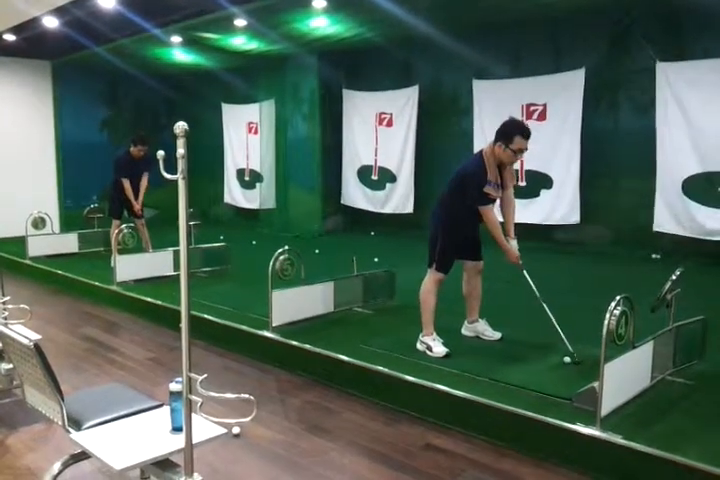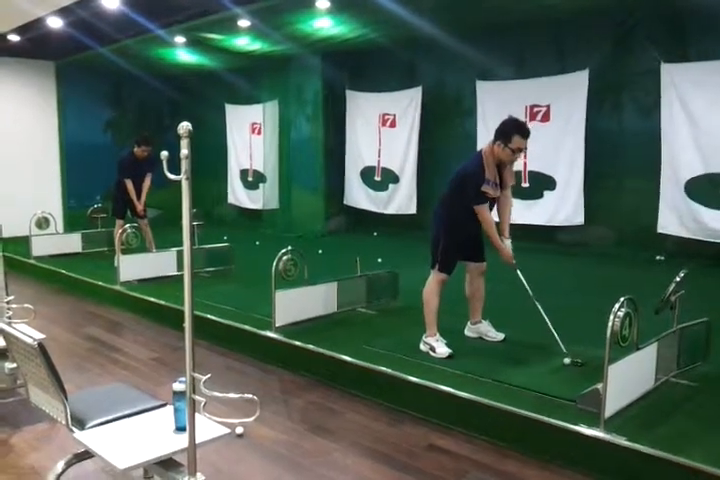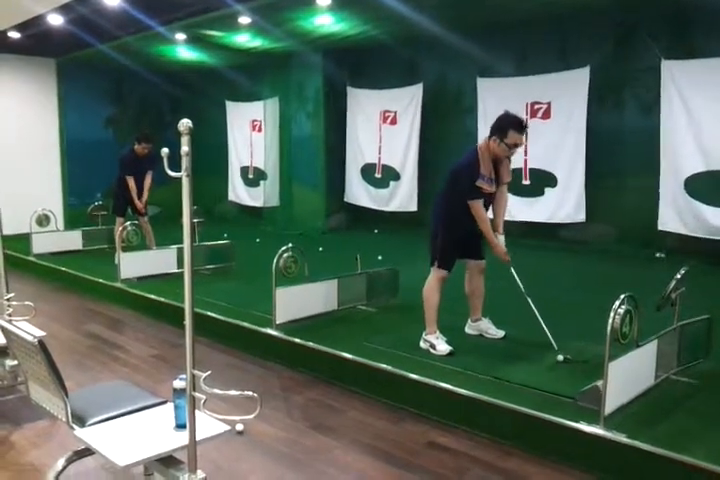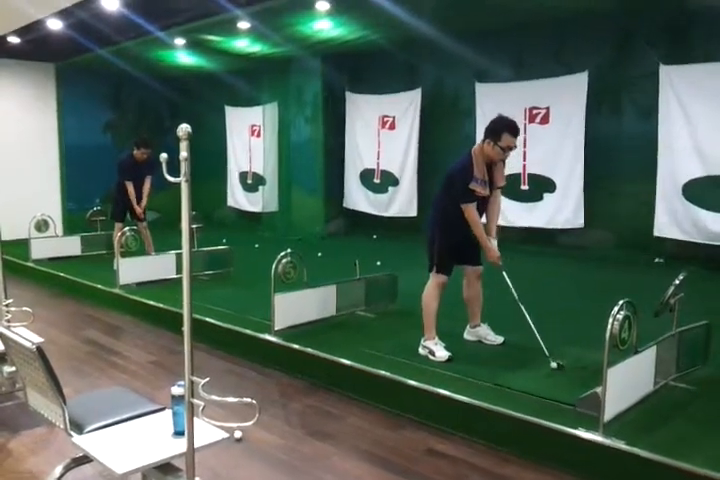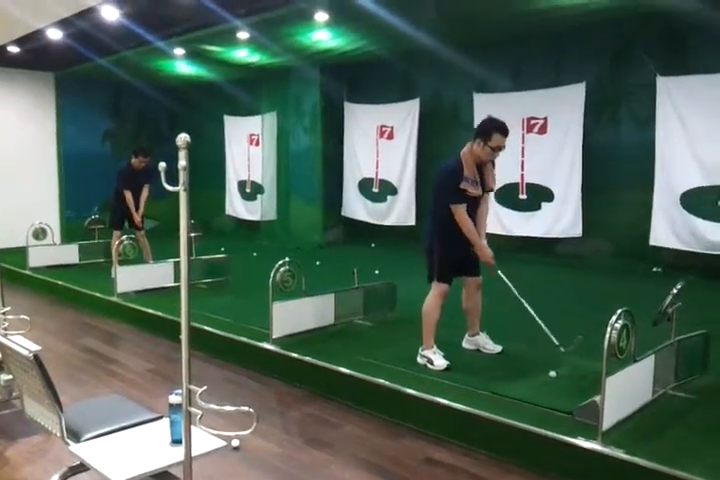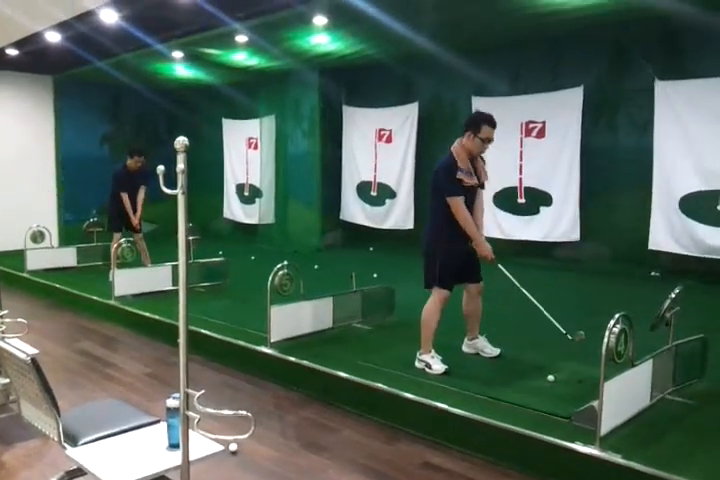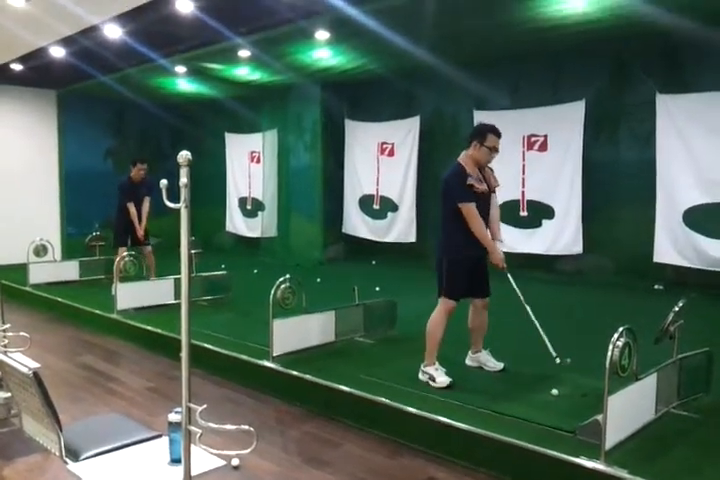
dt=0.3s
person 1, frame 1
left shoulder: (504, 162)
right shoulder: (475, 171)
left elbow: (507, 195)
right elbow: (488, 215)
left wrist: (511, 236)
right wrist: (506, 249)
left hip: (468, 223)
right hip: (447, 222)
left knee: (475, 268)
right knee: (436, 274)
left ankle: (472, 322)
right ankle: (427, 336)
person 1, frame 2
left shoulder: (505, 162)
right shoulder: (474, 171)
left elbow: (506, 195)
right elbow: (484, 214)
left wrist: (505, 236)
right wrist: (501, 249)
left hip: (471, 224)
right hip: (449, 223)
left knee: (478, 269)
right knee: (439, 275)
left ankle: (475, 323)
right ankle: (430, 337)
person 1, frame 3
left shoulder: (502, 158)
right shoulder: (470, 166)
left elbow: (501, 192)
right elbow: (477, 209)
left wrist: (499, 232)
right wrist: (495, 244)
left hip: (469, 222)
right hip: (448, 220)
left knee: (477, 266)
right knee: (439, 273)
left ankle: (476, 321)
right ankle: (430, 334)
person 1, frame 4
left shoulder: (497, 162)
right shoulder: (463, 170)
left elbow: (495, 197)
right elbow: (470, 213)
left wrist: (492, 236)
right wrist: (487, 248)
left hip: (467, 227)
right hip: (444, 226)
left knee: (474, 272)
right knee: (439, 278)
left ankle: (475, 327)
right ankle: (429, 340)
person 1, frame 5
left shoulder: (487, 165)
right shoulder: (453, 171)
left elbow: (483, 201)
right elbow: (460, 215)
left wrist: (482, 239)
right wrist: (480, 247)
left hip: (465, 235)
right hip: (443, 235)
left knee: (474, 282)
right knee: (440, 288)
left ankle: (473, 336)
right ankle: (427, 349)
person 1, frame 6
left shoulder: (477, 162)
right shoulder: (448, 167)
left elbow: (477, 200)
right elbow: (458, 209)
left wrist: (479, 238)
right wrist: (480, 242)
left hip: (464, 240)
right hip: (443, 241)
left knee: (475, 287)
right knee: (440, 294)
left ankle: (472, 340)
right ankle: (425, 354)
person 1, frame 7
left shoulder: (486, 174)
right shoulder: (457, 175)
left elbow: (493, 207)
right elbow: (471, 216)
left wrist: (497, 242)
right wrist: (492, 248)
left hip: (476, 250)
right hip: (454, 251)
left knee: (481, 301)
right knee: (447, 304)
left ankle: (476, 353)
right ankle: (429, 366)
person 2, frame 1
left shoulder: (146, 159)
right shoulder: (121, 160)
left elbow: (144, 179)
right elbow: (125, 183)
left wrist: (140, 199)
right wrist: (133, 203)
left hip: (135, 194)
right hip: (118, 194)
left knee: (141, 222)
right knee: (116, 223)
left ankle: (149, 251)
right ankle: (114, 255)
person 2, frame 2
left shoulder: (150, 160)
right shoulder: (125, 160)
left elbow: (147, 179)
right elbow: (128, 183)
left wrist: (142, 200)
right wrist: (135, 203)
left hip: (138, 194)
right hip: (122, 194)
left knee: (144, 222)
right knee: (120, 223)
left ankle: (153, 251)
right ankle: (118, 255)
person 2, frame 3
left shoulder: (151, 157)
right shoulder: (126, 158)
left elbow: (148, 177)
right elbow: (130, 181)
left wrist: (144, 197)
right wrist: (135, 201)
left hip: (139, 192)
right hip: (122, 192)
left knee: (144, 220)
right knee: (120, 220)
left ankle: (153, 249)
right ankle: (118, 252)
person 2, frame 4
left shoulder: (149, 162)
right shoulder: (125, 163)
left elbow: (147, 182)
right elbow: (129, 186)
left wrist: (144, 202)
right wrist: (135, 206)
left hip: (138, 197)
right hip: (121, 197)
left knee: (143, 225)
right knee: (119, 226)
left ankle: (151, 254)
person 2, frame 5
left shoulder: (147, 171)
right shoulder: (124, 171)
left elbow: (145, 190)
right elbow: (127, 195)
left wrist: (140, 211)
right wrist: (134, 215)
left hip: (137, 205)
right hip: (120, 205)
left knee: (141, 234)
right knee: (117, 234)
left ankle: (150, 262)
right ankle: (115, 266)
person 2, frame 6
left shoulder: (143, 172)
right shoulder: (120, 173)
left elbow: (141, 192)
right elbow: (124, 197)
left wrist: (138, 213)
right wrist: (131, 217)
left hip: (134, 207)
right hip: (117, 207)
left knee: (139, 237)
right knee: (117, 237)
left ankle: (148, 266)
right ankle: (113, 269)
person 2, frame 7
left shoulder: (147, 184)
right shoulder: (125, 185)
left elbow: (146, 204)
right elbow: (131, 207)
left wrist: (143, 225)
right wrist: (137, 228)
left hip: (139, 221)
right hip: (123, 221)
left knee: (148, 250)
right knee: (122, 251)
left ankle: (152, 279)
right ankle: (116, 283)
